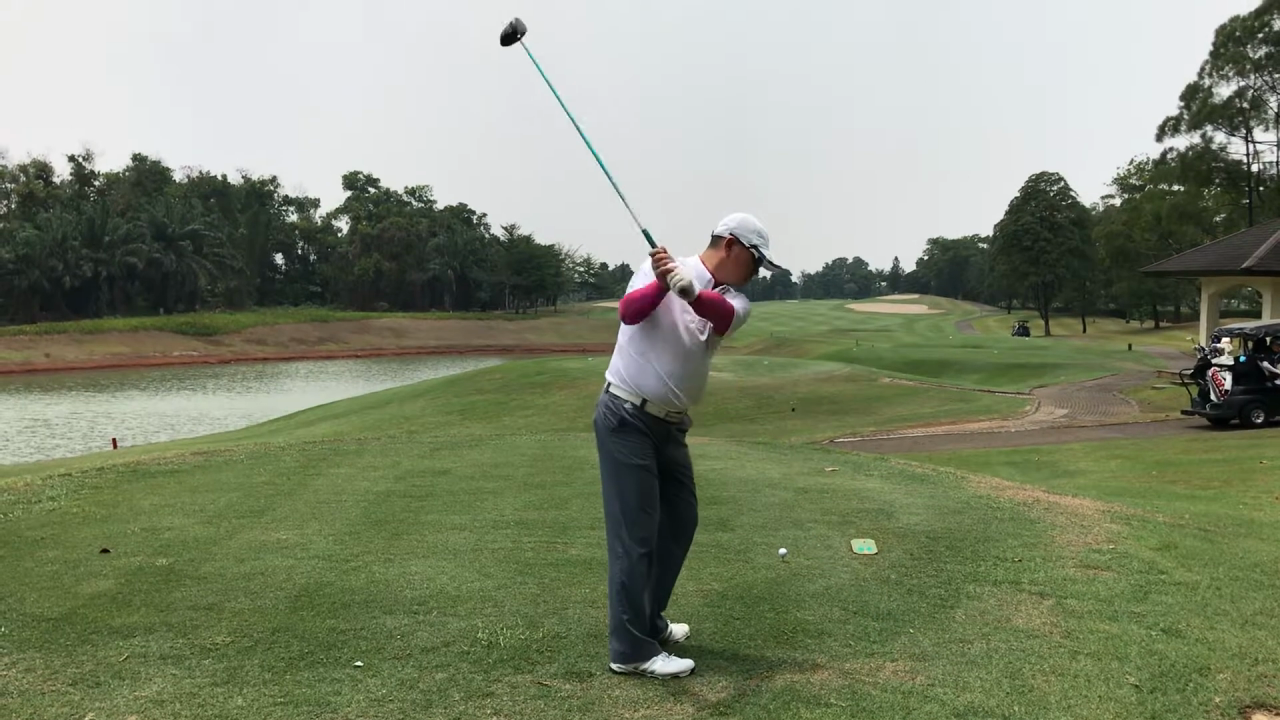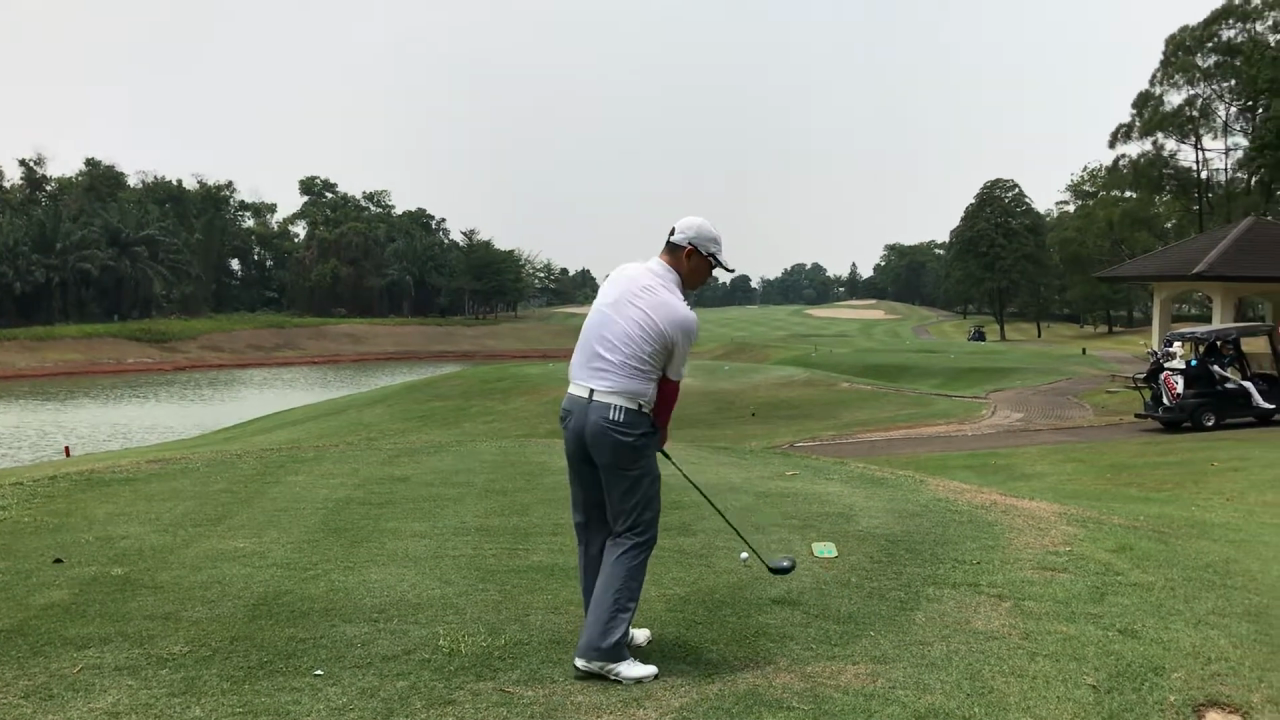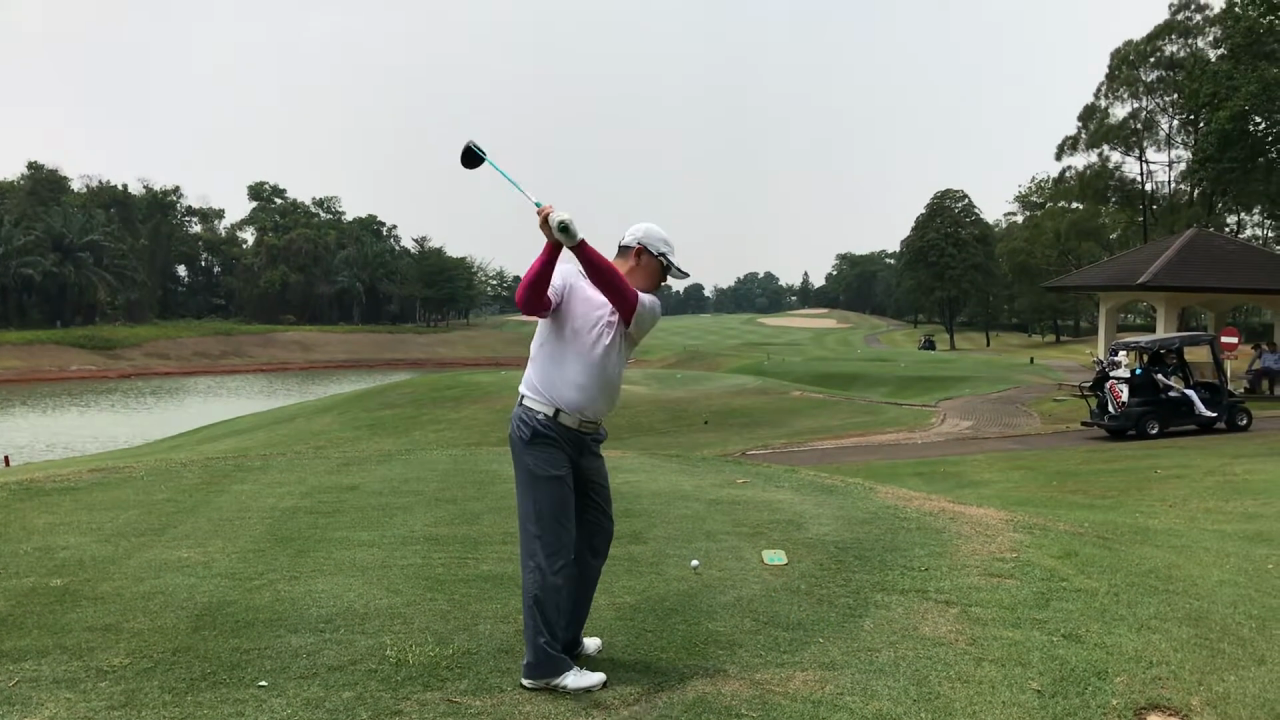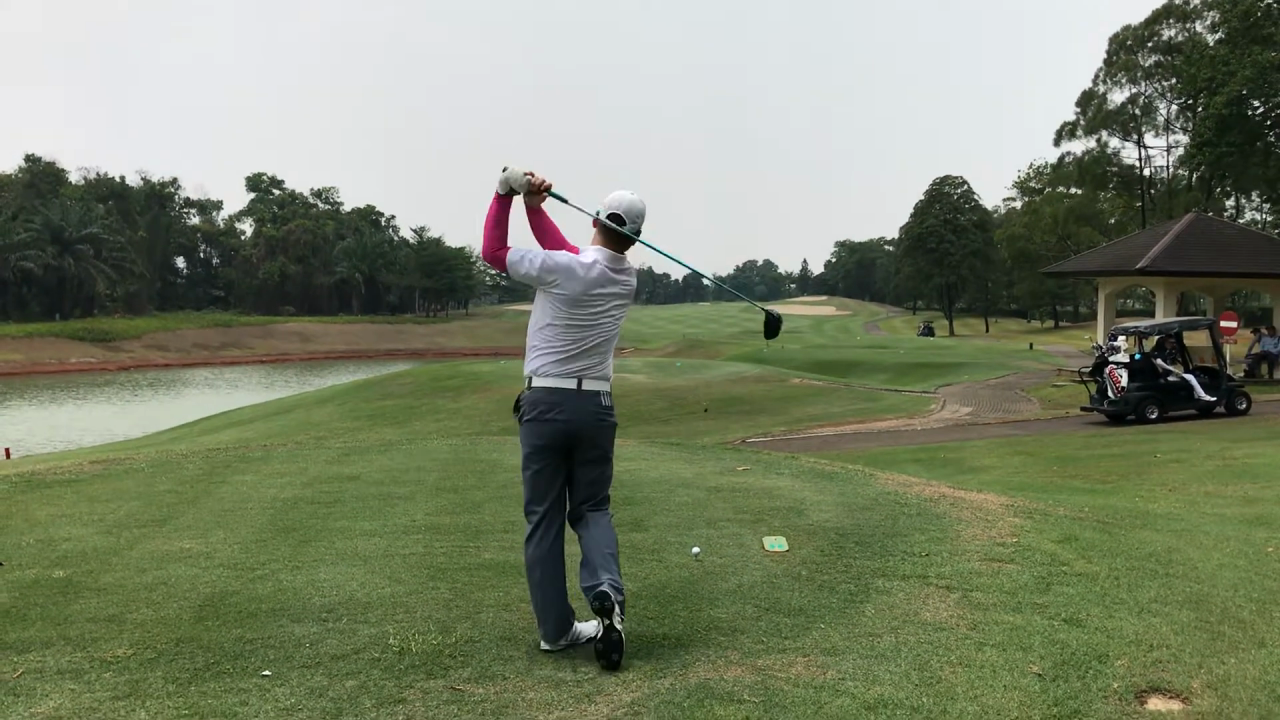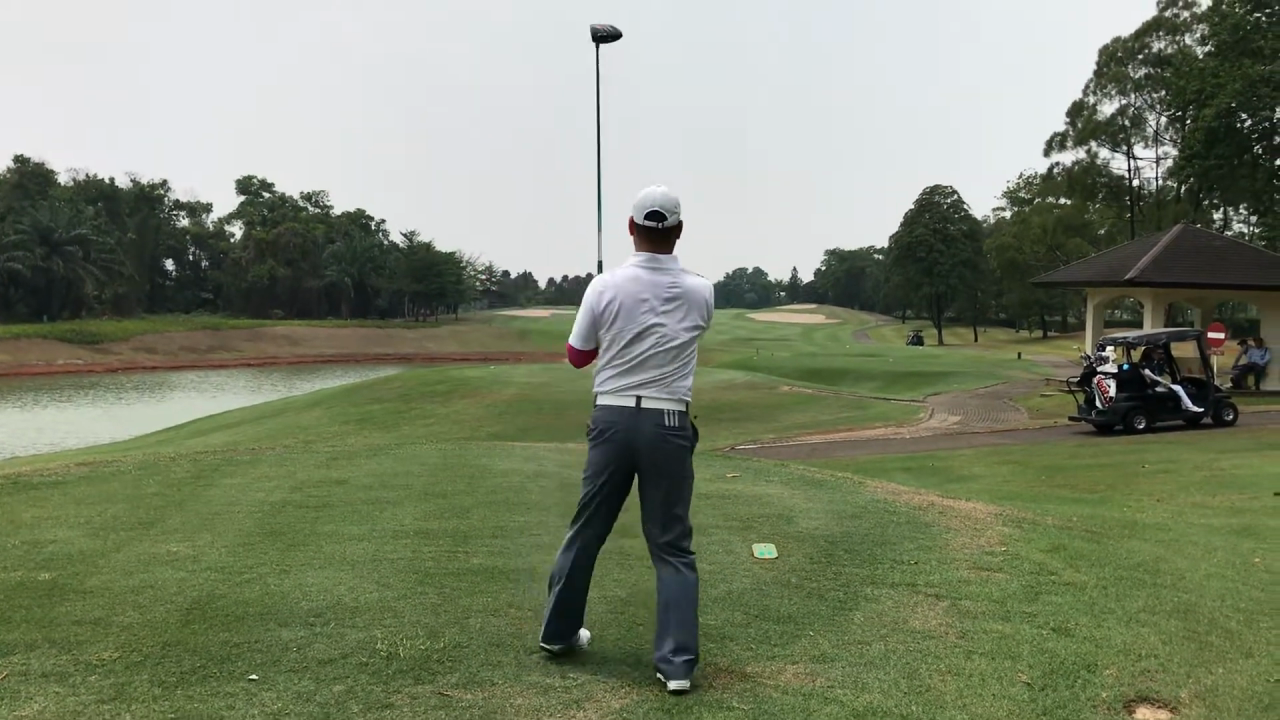
dt=1s
person 1, frame 1
left shoulder: (737, 303)
right shoulder: (657, 271)
left elbow: (717, 311)
right elbow: (630, 312)
left wrist: (688, 286)
right wrist: (663, 280)
left hip: (670, 425)
right hip: (625, 418)
left knee: (679, 524)
right knee: (634, 533)
left ankle: (647, 622)
right ankle: (631, 648)
person 1, frame 2
left shoulder: (623, 274)
right shoulder: (681, 318)
right elbow: (668, 387)
right wrist: (659, 430)
left hip: (576, 409)
right hip: (620, 423)
left knee: (595, 529)
right knee: (633, 535)
left ankle: (605, 629)
right ankle: (601, 648)
person 1, frame 3
left shoulder: (646, 309)
right shoulder: (567, 278)
left elbow: (619, 294)
right elbow: (527, 302)
left wrist: (578, 244)
right wrist: (554, 246)
left hip: (585, 437)
right hip: (540, 430)
left knee: (594, 537)
right knee: (550, 546)
left ankle: (564, 638)
right ankle: (544, 664)
person 1, frame 4
left shoulder: (565, 267)
right shoulder: (628, 278)
left elbow: (491, 253)
left wrist: (507, 193)
right wrist: (536, 204)
left hip: (544, 403)
right hip: (595, 406)
left knee: (543, 518)
right knee: (592, 507)
left ankle: (556, 627)
right ankle: (606, 594)
person 1, frame 5
left shoulder: (605, 286)
right shoulder: (701, 291)
left elbow: (577, 356)
left hip: (612, 421)
right hip: (668, 426)
left knee: (586, 530)
right knee: (671, 547)
left ankle: (558, 632)
right ankle: (675, 663)
